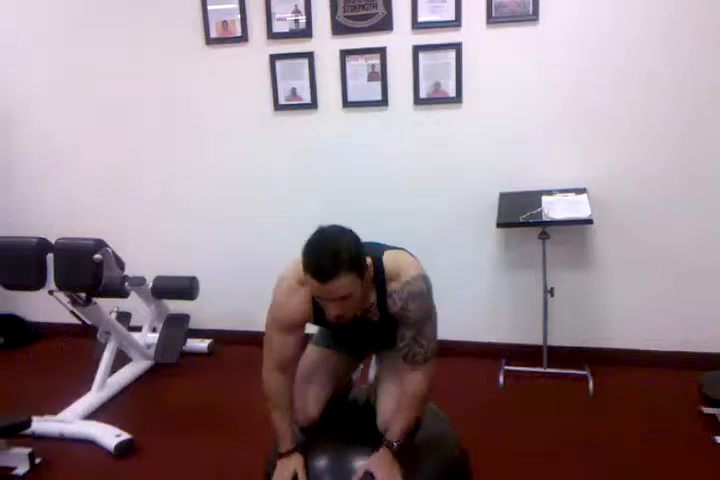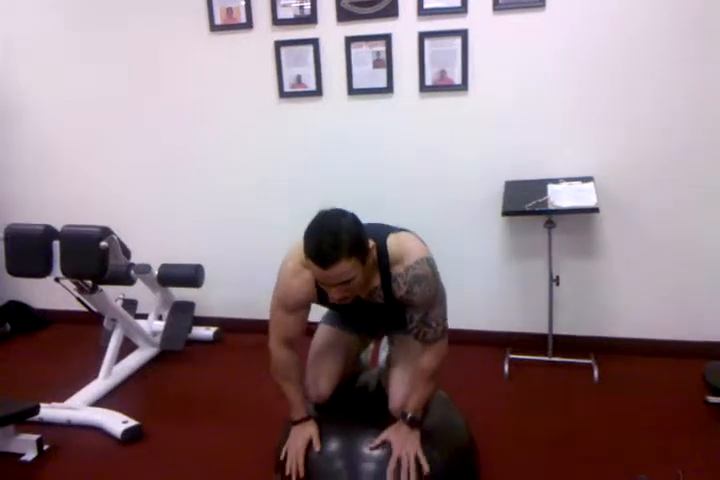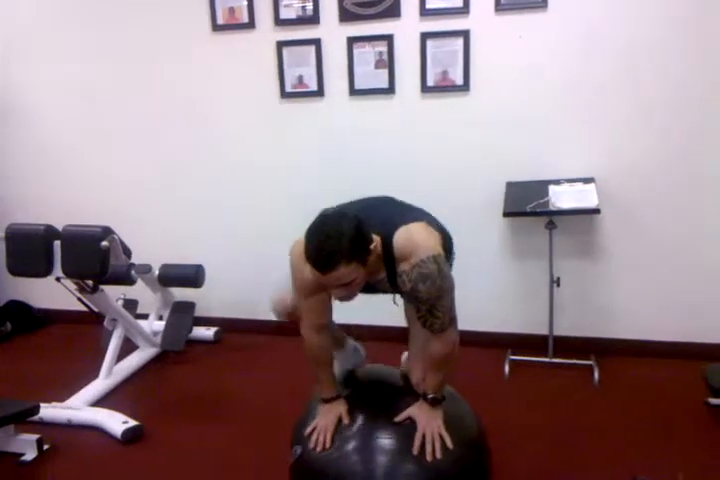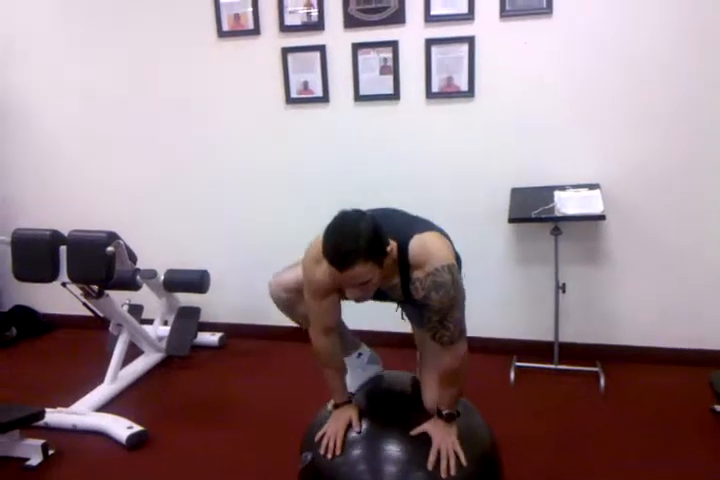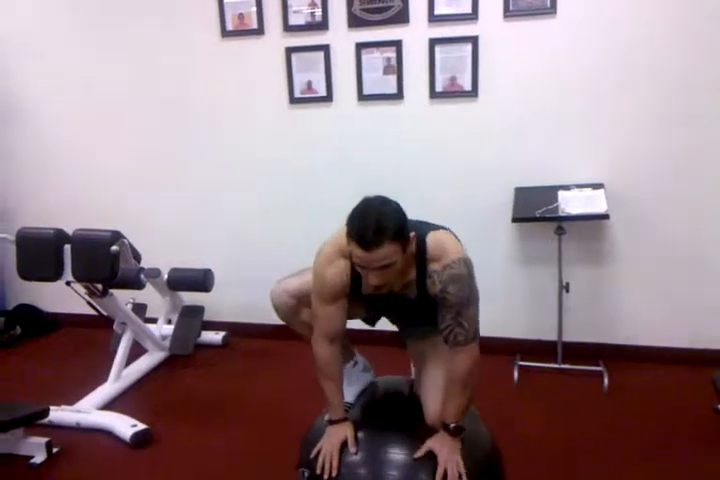
dt=0.5s
person 1, frame 1
left shoulder: (406, 284)
right shoulder: (292, 290)
left elbow: (419, 371)
right elbow: (277, 370)
left wrist: (390, 451)
right wrist: (287, 452)
left hip: (394, 333)
right hip: (338, 334)
left knee: (391, 424)
right knee: (305, 416)
left ankle: (381, 384)
right ankle: (343, 384)
person 1, frame 2
left shoulder: (412, 267)
right shoulder: (296, 272)
left elbow: (434, 346)
right elbow: (281, 346)
left wrist: (409, 422)
right wrist: (300, 419)
left hip: (407, 310)
right hip: (350, 312)
left knee: (401, 406)
right knee: (318, 393)
left ankle: (392, 364)
right ankle: (354, 364)
person 1, frame 3
left shoulder: (420, 260)
right shoulder: (307, 255)
left elbow: (444, 336)
right elbow: (315, 330)
left wrist: (430, 402)
right wrist: (330, 398)
left hip: (408, 262)
right hip: (355, 266)
left knee: (420, 377)
right knee: (285, 307)
left ankle: (411, 362)
right ankle: (347, 354)
person 1, frame 4
left shoulder: (433, 266)
right shoulder: (319, 260)
left elbow: (453, 349)
right elbow: (323, 333)
left wrist: (445, 417)
right wrist: (341, 403)
left hip: (421, 286)
right hip: (375, 272)
left knee: (435, 403)
right knee: (281, 288)
left ankle: (427, 366)
right ankle: (360, 360)
person 1, frame 5
left shoulder: (448, 263)
right shoulder: (333, 258)
left elbow: (464, 352)
right elbow: (326, 340)
left wrist: (450, 432)
right wrist: (337, 419)
left hip: (426, 313)
right hip: (367, 299)
left knee: (438, 418)
right knee: (283, 296)
left ankle: (424, 376)
right ankle: (355, 369)
